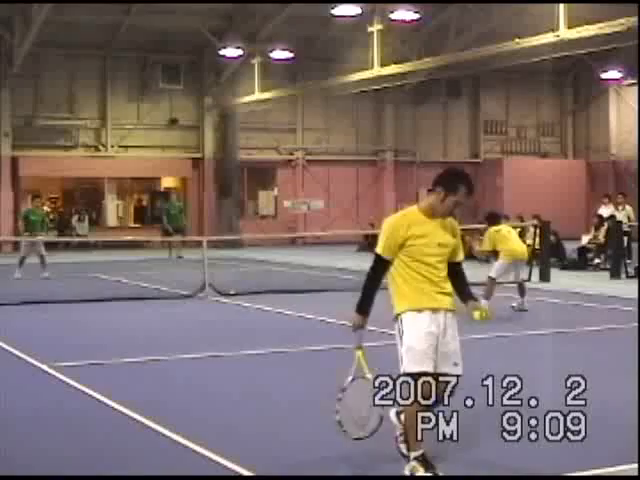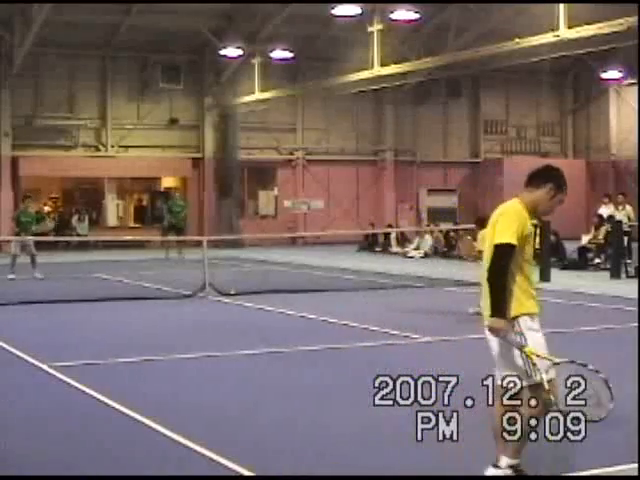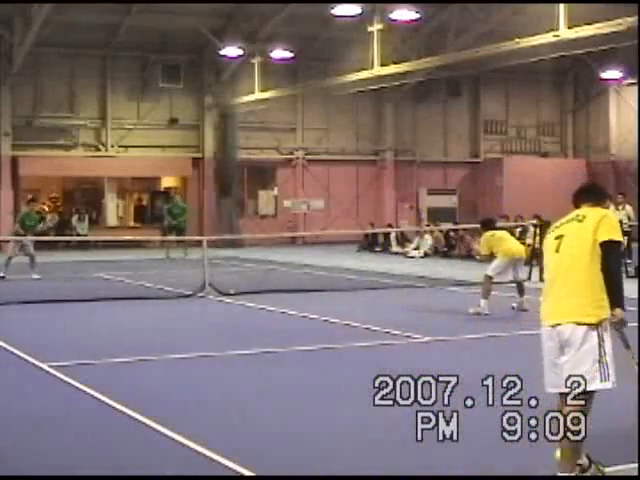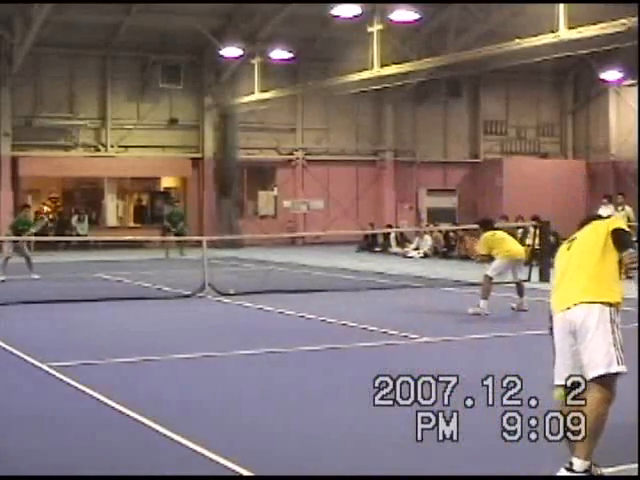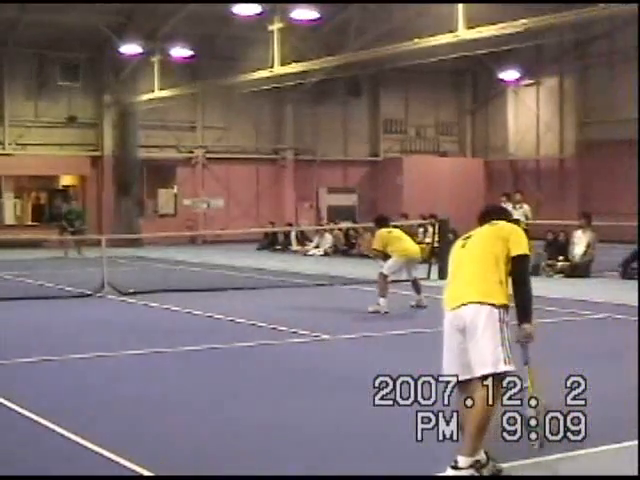
dt=0.7s
person 1, frame 1
left shoulder: (452, 228)
right shoulder: (400, 223)
right elbow: (377, 271)
left wrist: (469, 299)
right wrist: (362, 311)
left hip: (445, 313)
right hip: (414, 313)
left knee: (442, 387)
right knee: (421, 387)
left ankle: (403, 415)
right ankle: (416, 457)
person 1, frame 2
left shoulder: (515, 215)
right shoulder: (513, 213)
right elbow: (497, 267)
right wrist: (498, 315)
left hip: (517, 316)
right hip: (513, 319)
left knee: (509, 393)
right knee: (540, 393)
left ankle: (506, 466)
right ankle: (505, 463)
person 1, frame 3
left shoulder: (555, 229)
right shoulder: (604, 217)
right elbow: (610, 261)
right wrist: (617, 304)
left hip: (551, 318)
right hip: (584, 317)
left knee: (568, 397)
right knee: (579, 401)
left ankle: (578, 462)
right ankle: (568, 470)
person 1, frame 4
left shoulder: (566, 247)
right shoulder: (610, 224)
right elbow: (621, 236)
left wrist: (558, 357)
right wrist: (629, 251)
left hip: (562, 311)
right hip: (595, 307)
right knee: (601, 388)
left ankle: (578, 463)
right ankle: (577, 467)
person 1, frame 5
left shoulder: (462, 241)
right shoulder: (512, 231)
right elbow: (520, 274)
right wrist: (525, 320)
left hip: (454, 309)
right hip: (485, 307)
left knee: (467, 389)
right knee: (486, 385)
left ankle: (476, 458)
right ankle: (463, 464)
